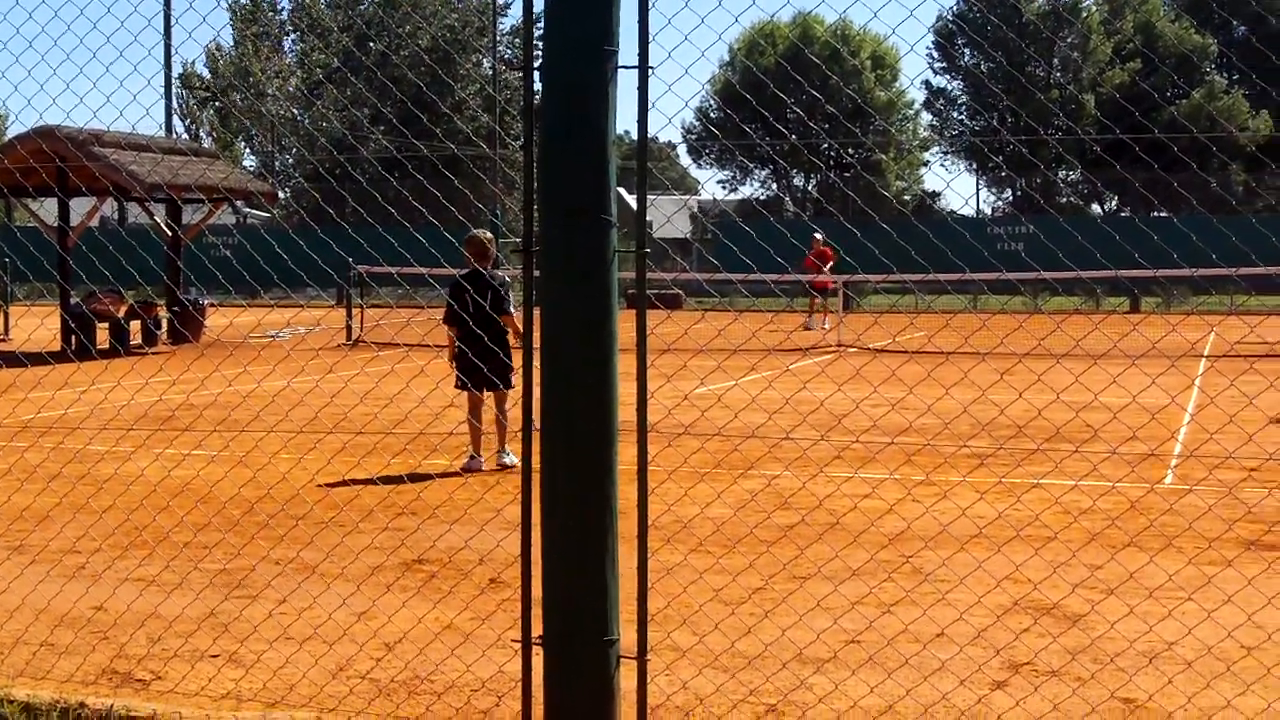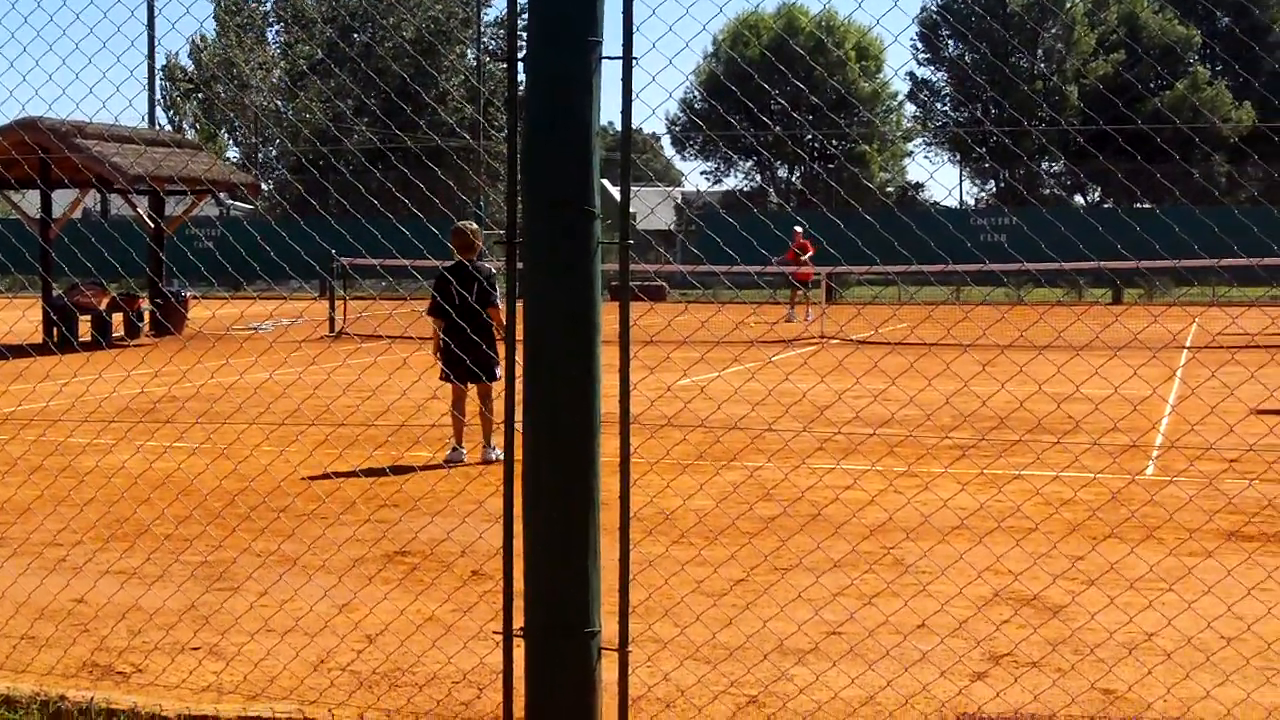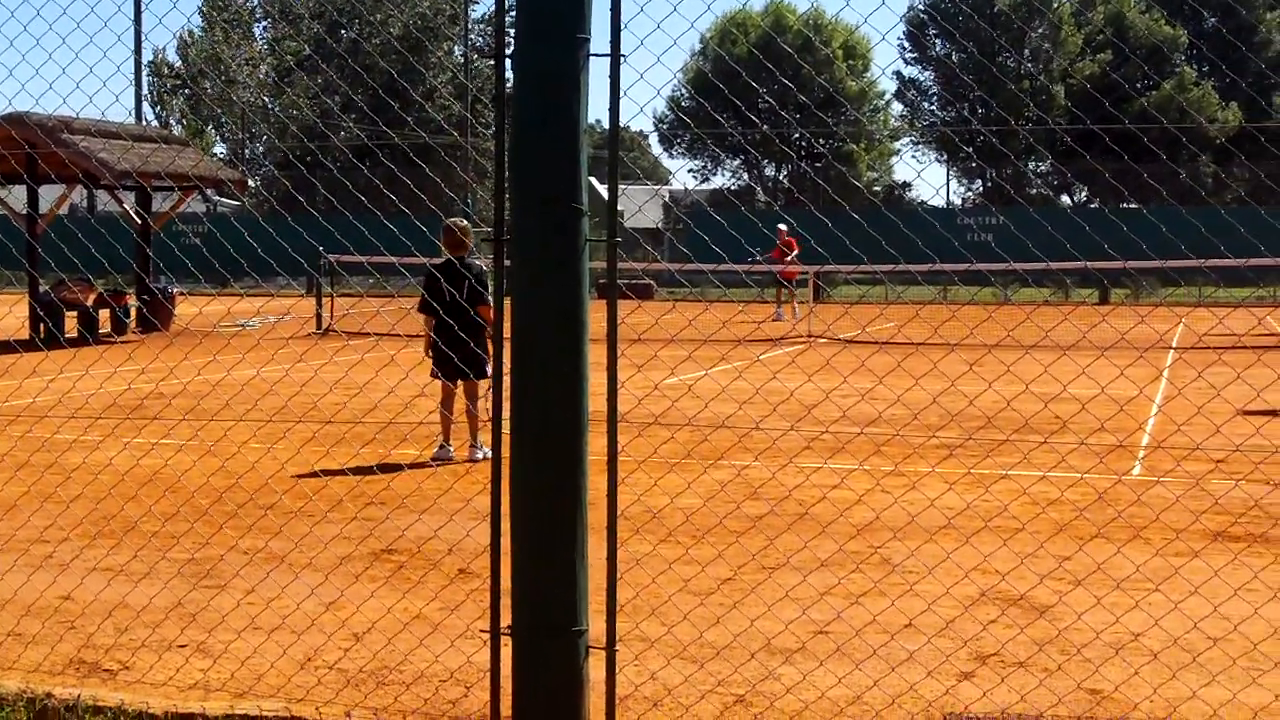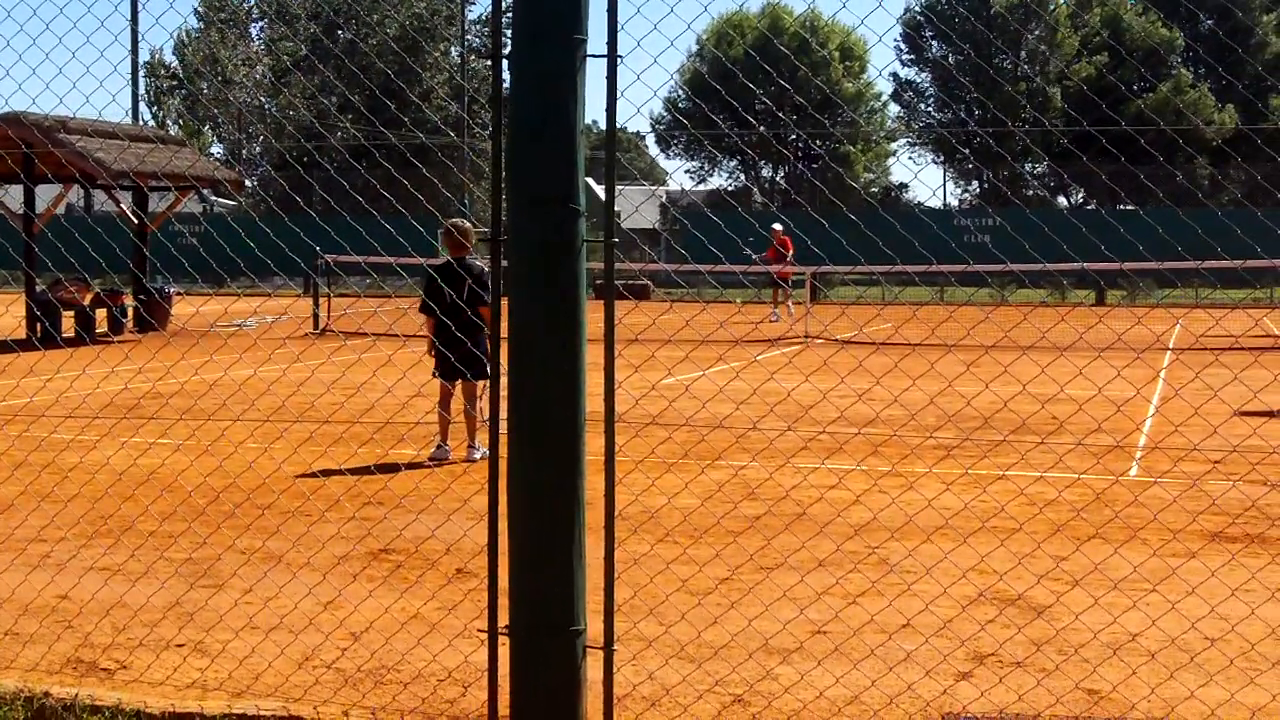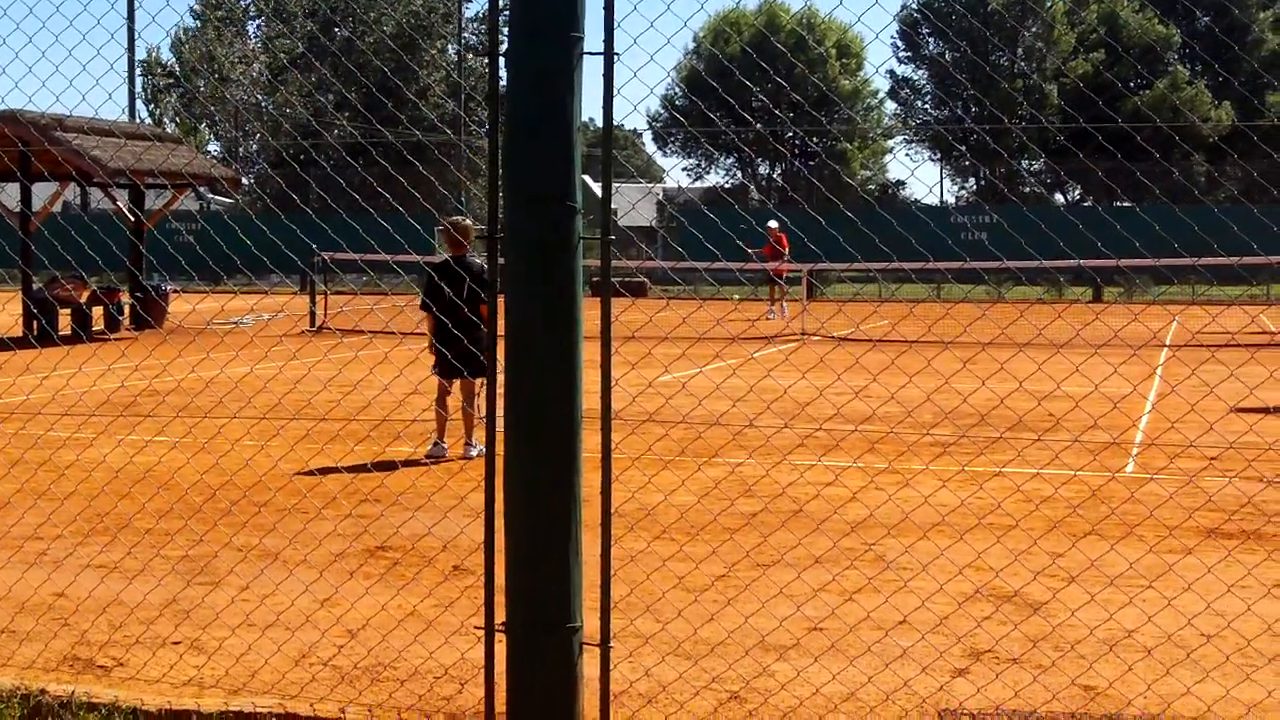
dt=0.1s
person 1, frame 1
left shoulder: (459, 283)
right shoulder: (500, 280)
left elbow: (452, 322)
right elbow: (506, 315)
left wrist: (452, 349)
right wrist: (518, 333)
left hip: (468, 349)
right hip: (496, 348)
left knee: (474, 403)
right knee: (500, 402)
left ankle: (476, 456)
right ankle: (503, 452)
person 1, frame 2
left shoulder: (445, 274)
right shoulder: (486, 272)
left elbow: (438, 314)
right elbow: (492, 308)
left wrist: (437, 341)
right wrist: (503, 328)
left hip: (454, 342)
right hip: (482, 341)
left knee: (458, 395)
right knee: (485, 395)
left ankle: (458, 448)
right ankle: (488, 447)
person 1, frame 3
left shoulder: (435, 271)
right shoulder: (477, 269)
left elbow: (428, 312)
right elbow: (483, 306)
left wrist: (428, 338)
right wrist: (491, 327)
left hip: (444, 339)
right hip: (472, 338)
left knee: (447, 393)
right knee: (471, 393)
left ankle: (446, 445)
right ankle: (475, 445)
person 1, frame 4
left shoulder: (436, 272)
right shoulder: (479, 270)
left elbow: (429, 312)
right elbow: (485, 307)
left wrist: (431, 339)
right wrist: (491, 330)
left hip: (445, 340)
right hip: (473, 339)
left knee: (446, 393)
right knee: (470, 394)
left ankle: (443, 445)
right ankle: (472, 446)
person 1, frame 5
left shoulder: (436, 270)
right shoulder: (478, 268)
left elbow: (430, 310)
right elbow: (485, 305)
left wrist: (432, 336)
right wrist: (489, 328)
left hip: (444, 337)
right hip: (472, 337)
left knee: (443, 391)
right knee: (468, 391)
left ankle: (440, 442)
right ankle: (469, 443)
